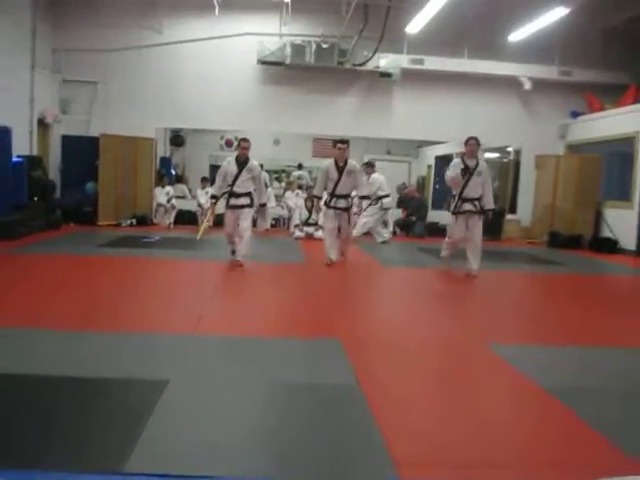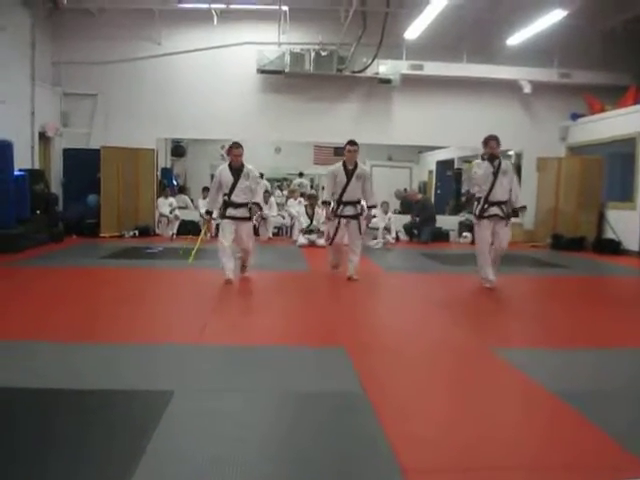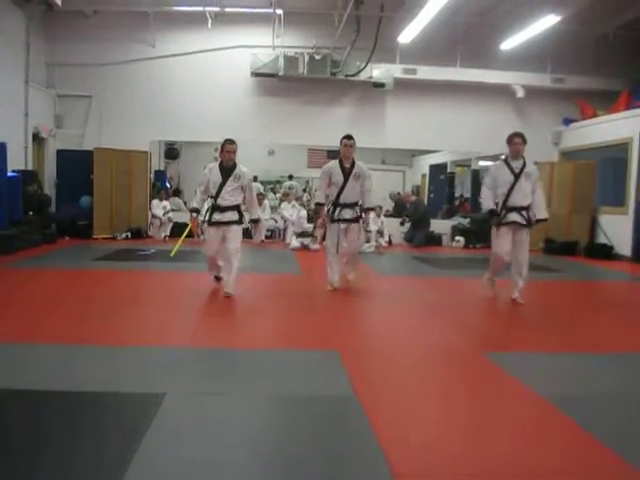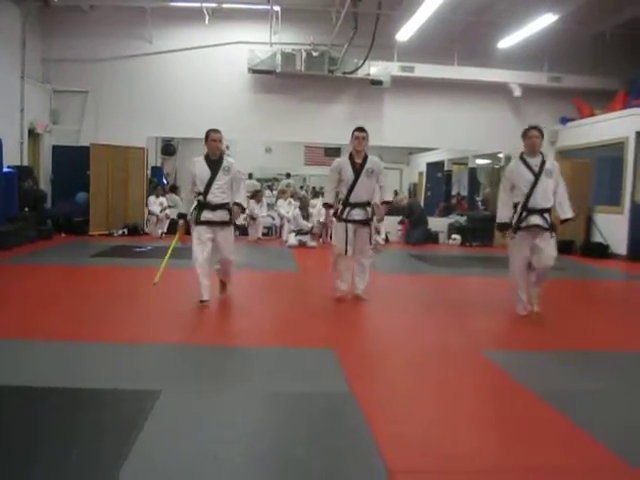
dt=0.5s
person 1, frame 1
left shoulder: (483, 166)
right shoulder: (457, 163)
left elbow: (487, 187)
right elbow: (449, 180)
left wrist: (488, 206)
right wrist: (461, 173)
left hip: (476, 206)
right hip: (460, 205)
left knee: (475, 238)
right knee: (456, 236)
left ankle: (472, 267)
right ankle: (447, 252)
person 1, frame 2
left shoulder: (507, 165)
right shoulder: (478, 164)
left elbow: (514, 186)
right elbow: (478, 179)
left wrist: (518, 205)
right wrist: (488, 162)
left hip: (501, 209)
right hip: (483, 209)
left knee: (501, 245)
right knee: (483, 245)
left ankle: (488, 272)
right ankle: (487, 277)
person 1, frame 3
left shoulder: (531, 169)
right shoulder: (497, 168)
left elbow: (537, 192)
right elbow: (487, 190)
left wrist: (541, 215)
right wrist: (490, 209)
left hip: (523, 217)
right hip: (502, 216)
left knee: (521, 257)
right knee: (501, 254)
left ankle: (516, 292)
right ankle: (492, 275)
person 1, frame 4
left shoulder: (552, 165)
right shoulder: (513, 167)
left elbow: (559, 191)
right elbow: (505, 195)
left wrist: (565, 215)
right wrist: (503, 221)
left hip: (543, 220)
right hip: (521, 220)
left knee: (545, 261)
right knee: (519, 264)
left ankle: (532, 296)
right ankle: (523, 304)
person 2, frame 1
left shoulder: (254, 166)
right shoulder: (228, 163)
left elbow: (260, 185)
right elbow: (220, 180)
left wrist: (262, 203)
right wrist: (214, 197)
left hip: (246, 201)
right hip: (231, 200)
left knee: (244, 230)
right knee: (229, 229)
left ankle: (239, 257)
right ankle: (234, 247)
person 2, frame 2
left shoulder: (251, 171)
right shoulder: (221, 171)
left elbow: (258, 189)
right elbow: (214, 193)
left wrist: (256, 205)
right wrist: (209, 213)
left hip: (245, 212)
right hip: (227, 212)
left knee: (247, 245)
right knee: (225, 243)
left ankle: (244, 262)
right ankle: (228, 274)
person 2, frame 3
left shoulder: (243, 173)
right shoulder: (210, 170)
left elbow: (250, 196)
right elbow: (201, 191)
left wrist: (254, 219)
right wrist: (195, 212)
left hip: (233, 217)
right hip: (214, 216)
left knee: (232, 253)
right knee: (211, 252)
left ankle: (229, 288)
right ankle: (217, 272)
person 2, frame 4
left shoulder: (231, 165)
right shoulder: (195, 164)
left elbow: (240, 188)
right elbow: (188, 192)
left wrist: (238, 206)
right wrist: (183, 218)
left hip: (224, 215)
right hip: (202, 215)
left knee: (225, 256)
right knee: (201, 257)
left ankle: (223, 278)
right ankle: (203, 295)
person 3, frame 1
left shoulder: (354, 167)
right shoulder: (326, 166)
left elbow: (359, 185)
right elbow: (320, 185)
right wrist: (317, 202)
left hip: (346, 202)
right hip: (331, 202)
left knee: (346, 231)
right knee: (330, 229)
left ankle: (342, 250)
right ankle: (331, 256)
person 3, frame 2
left shoulder: (364, 171)
right shoulder: (334, 170)
left elbow: (368, 192)
right elbow: (328, 189)
left wrist: (369, 211)
right wrist: (328, 208)
left hip: (355, 210)
right hip: (339, 209)
left knee: (355, 242)
right knee: (336, 240)
left ankle: (352, 271)
right ankle: (335, 262)
person 3, frame 3
left shoulder: (363, 170)
right shoulder: (329, 168)
left elbow: (367, 192)
right elbow: (321, 190)
left wrist: (367, 214)
right wrist: (321, 210)
left hip: (354, 213)
right hip: (335, 213)
left knee: (354, 248)
right knee: (333, 250)
left ankle: (350, 275)
right ankle: (333, 282)
person 3, frame 4
left shoulder: (376, 164)
right shoulder: (339, 164)
left elbow: (381, 187)
right elbow: (330, 188)
left wrist: (380, 206)
right wrist: (328, 211)
left hip: (365, 213)
right hip: (345, 212)
left knee: (364, 253)
right knee: (342, 252)
left ankle: (359, 289)
right ankle: (341, 287)
